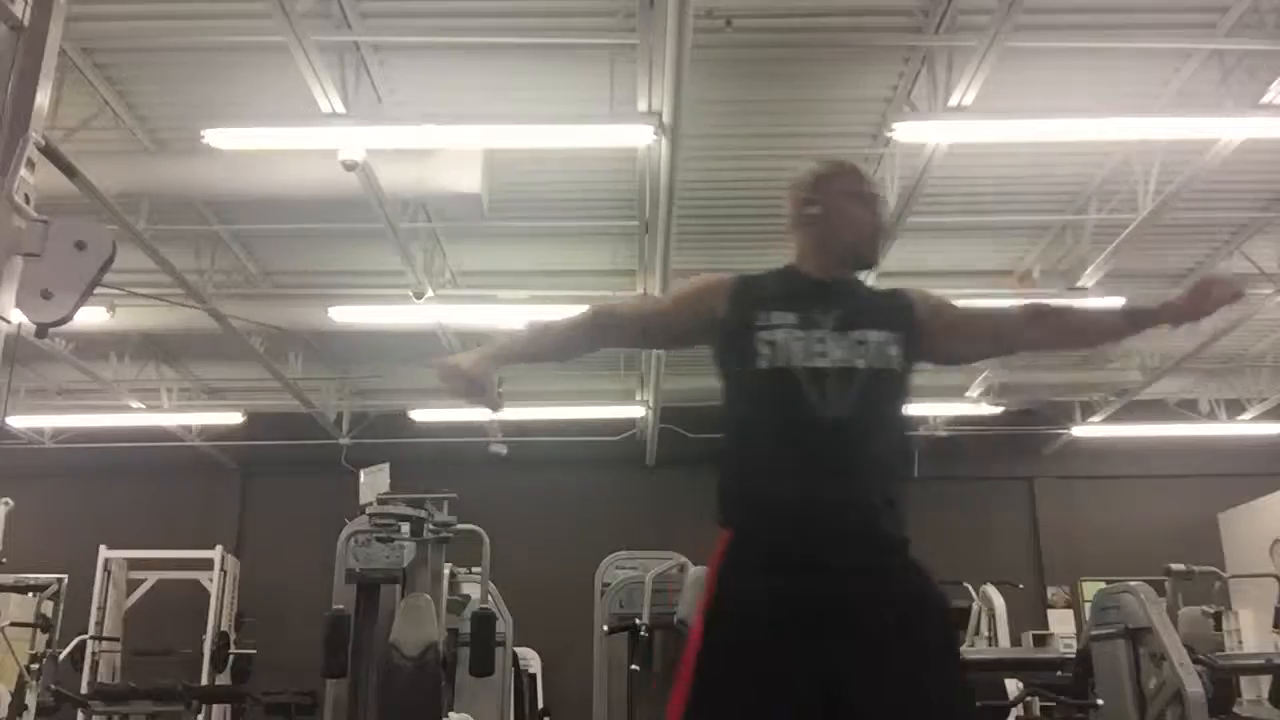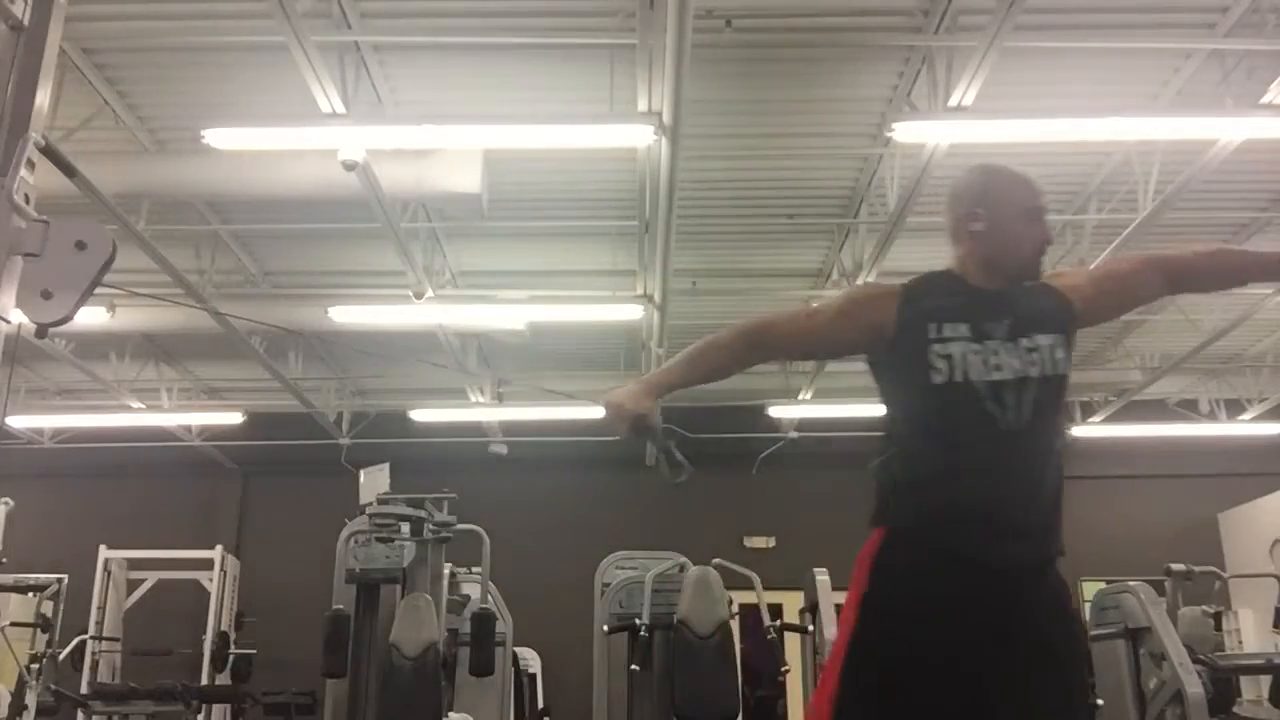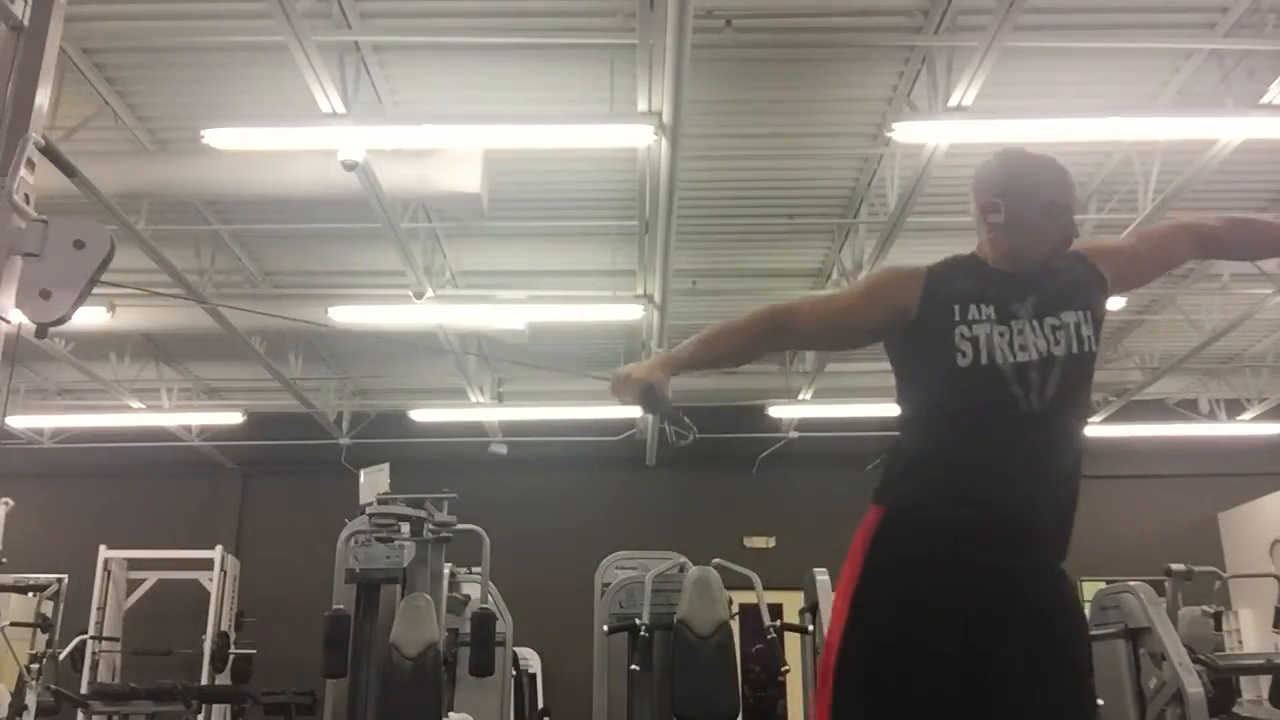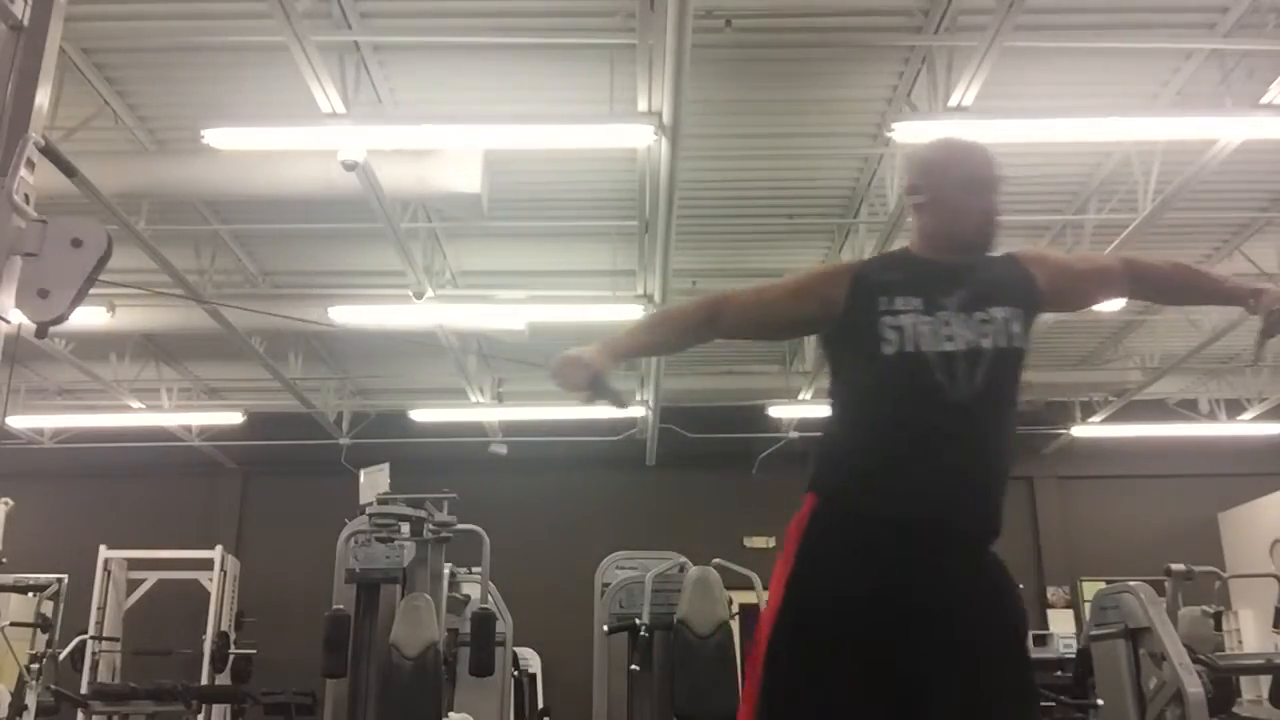
dt=0.5s
person 1, frame 1
left shoulder: (904, 314)
right shoulder: (733, 302)
left elbow: (1022, 327)
right elbow: (610, 322)
left wrist: (1168, 311)
right wrist: (491, 354)
left hip: (877, 566)
right hip: (765, 568)
person 1, frame 2
left shoulder: (1061, 304)
right shoulder: (897, 310)
left elbow: (1173, 271)
right elbow: (765, 336)
right wrist: (651, 386)
left hip: (1026, 577)
right hip: (917, 570)
person 1, frame 3
left shoulder: (1088, 275)
right shoulder: (918, 293)
left elbow: (1199, 235)
right elbow: (787, 322)
right wrist: (666, 363)
left hip: (1029, 567)
right hip: (915, 555)
person 1, frame 4
left shoulder: (1021, 280)
right shoulder: (851, 289)
left elbow: (1131, 273)
right elbow: (720, 312)
right wrist: (607, 351)
left hip: (960, 555)
right hip: (845, 548)
